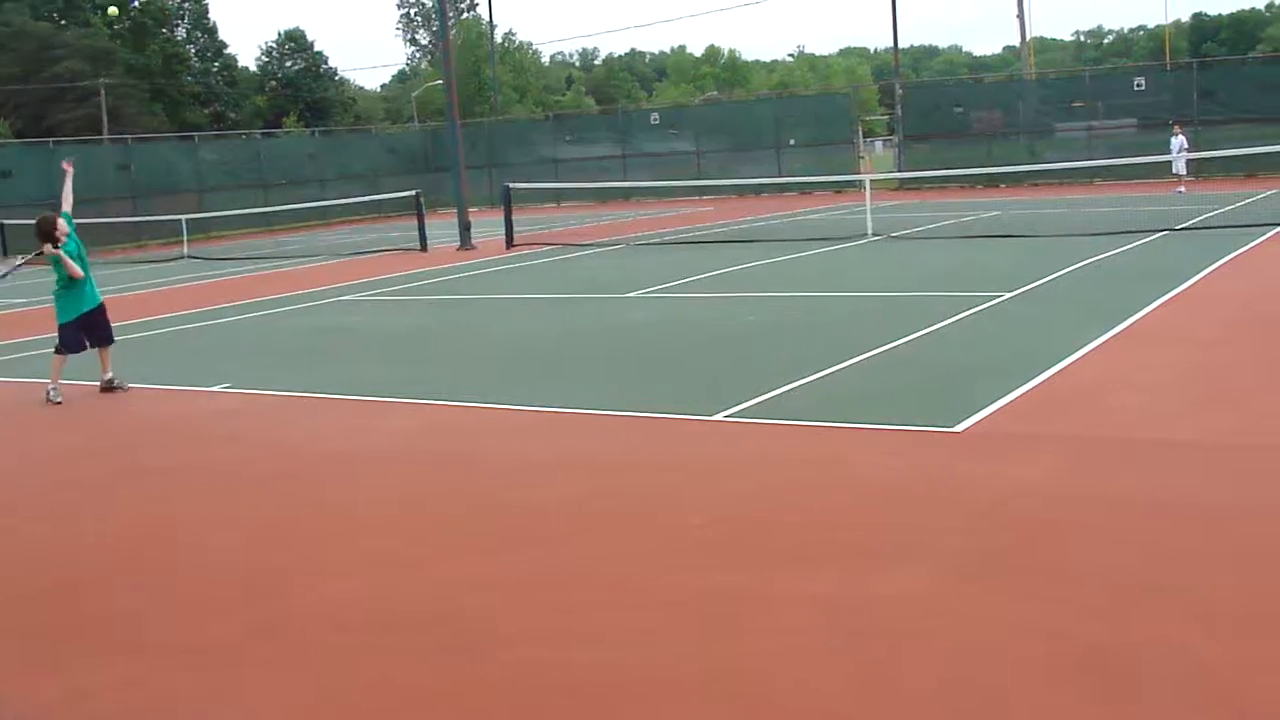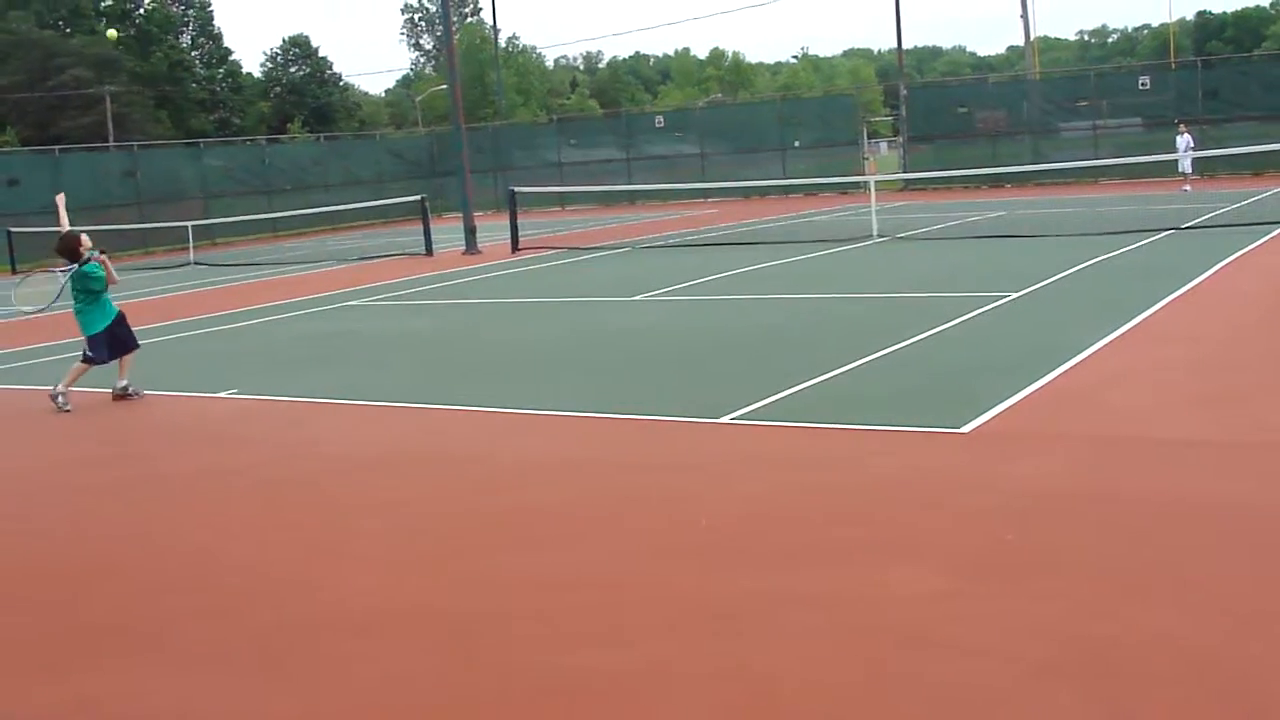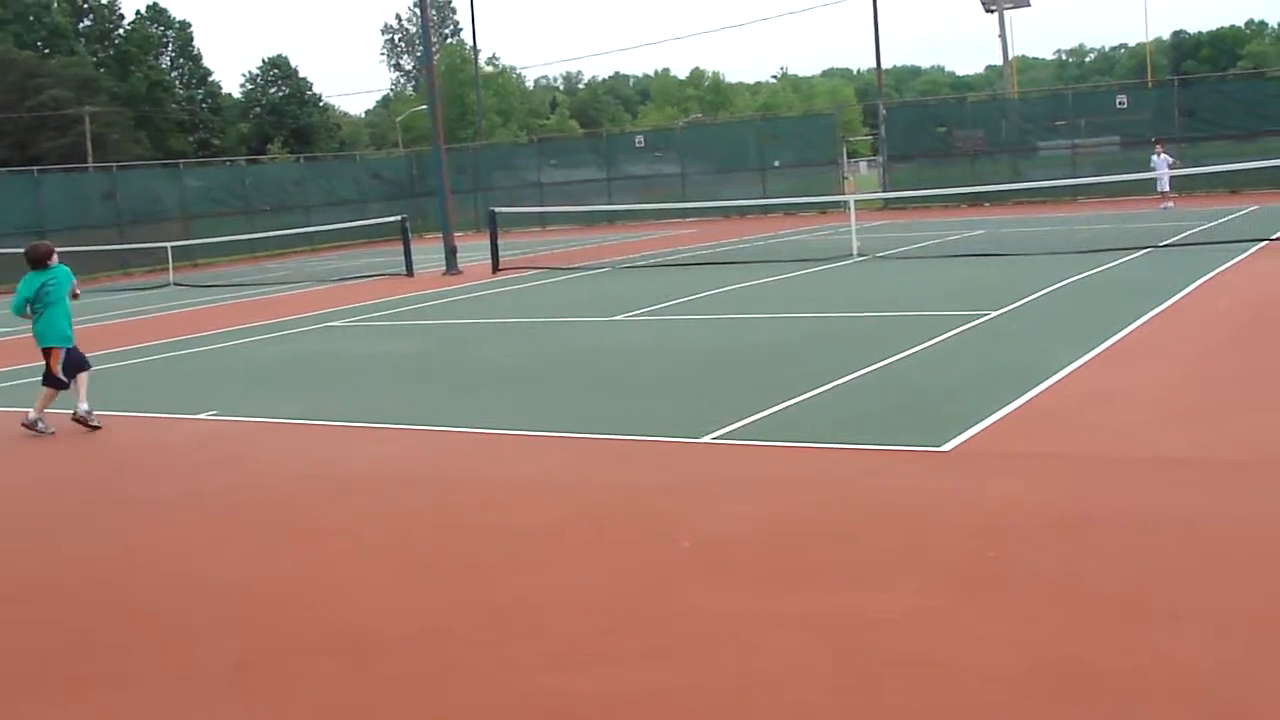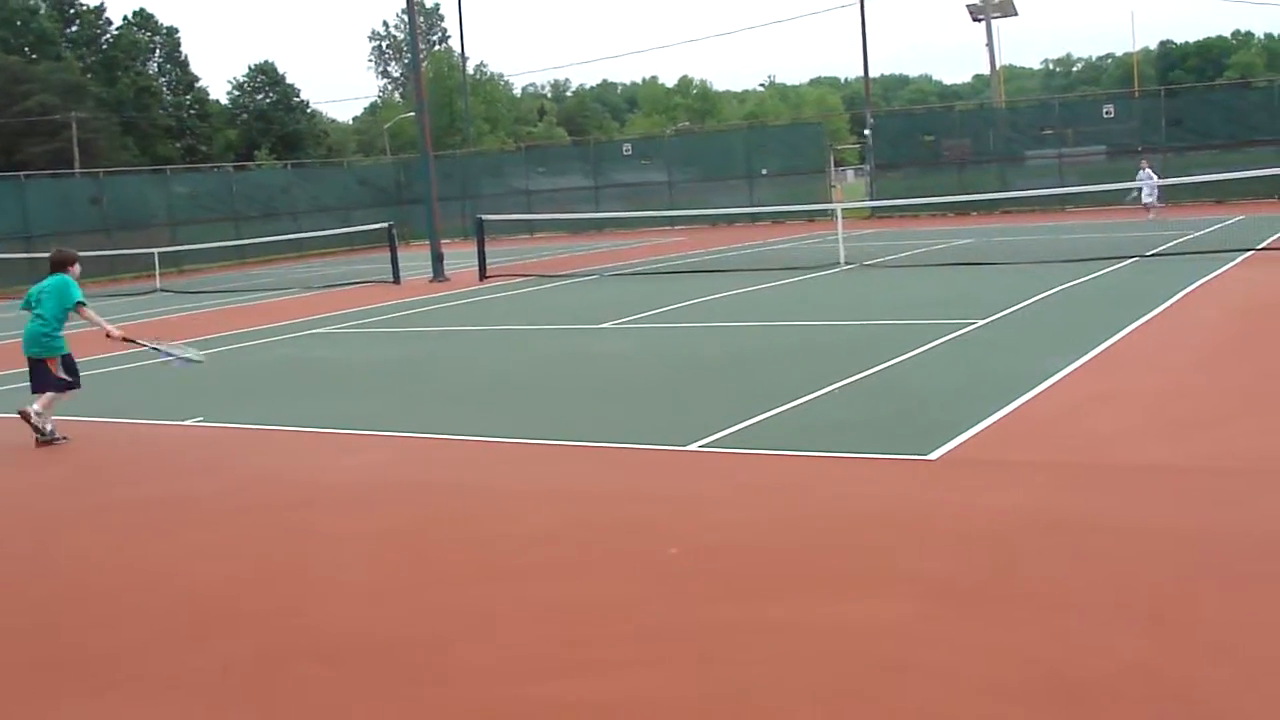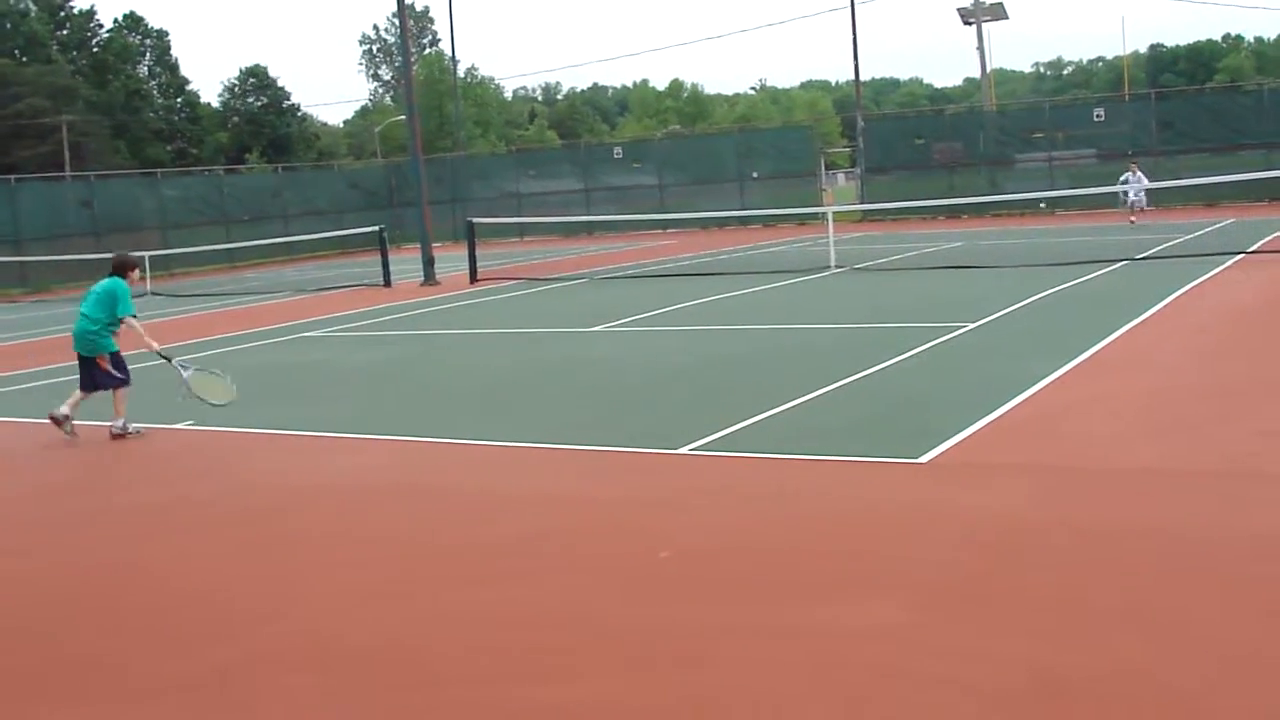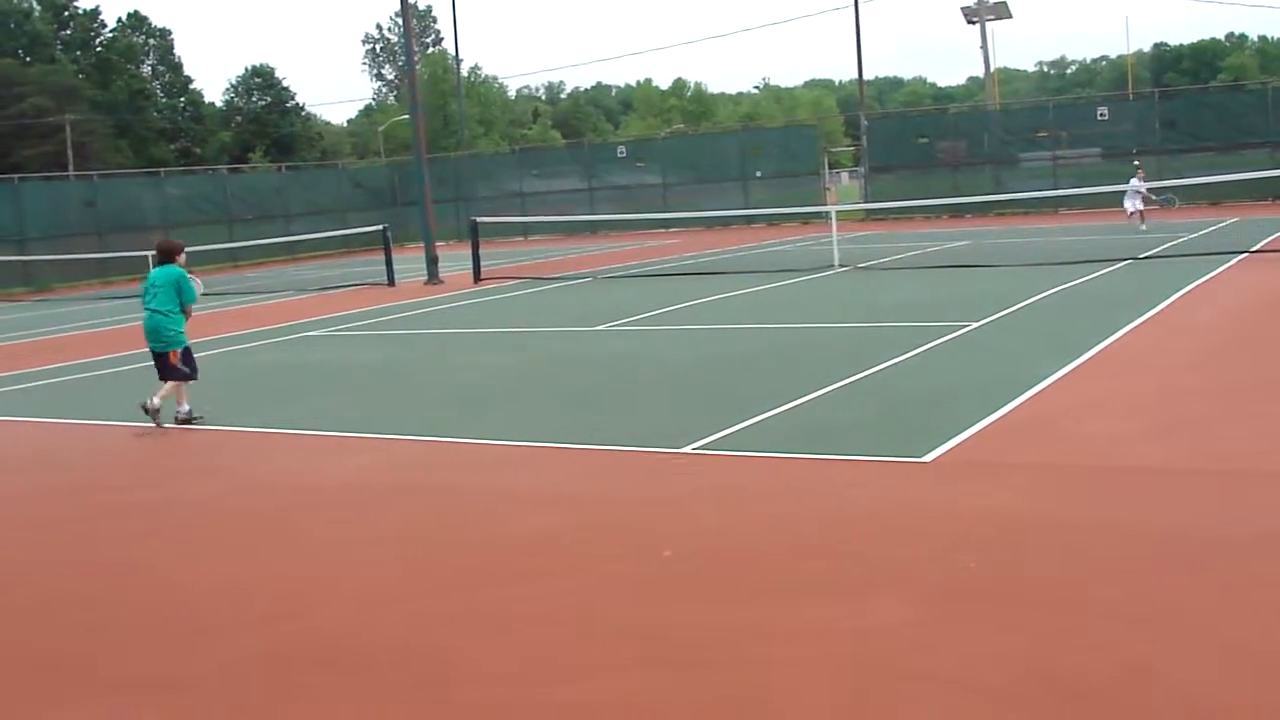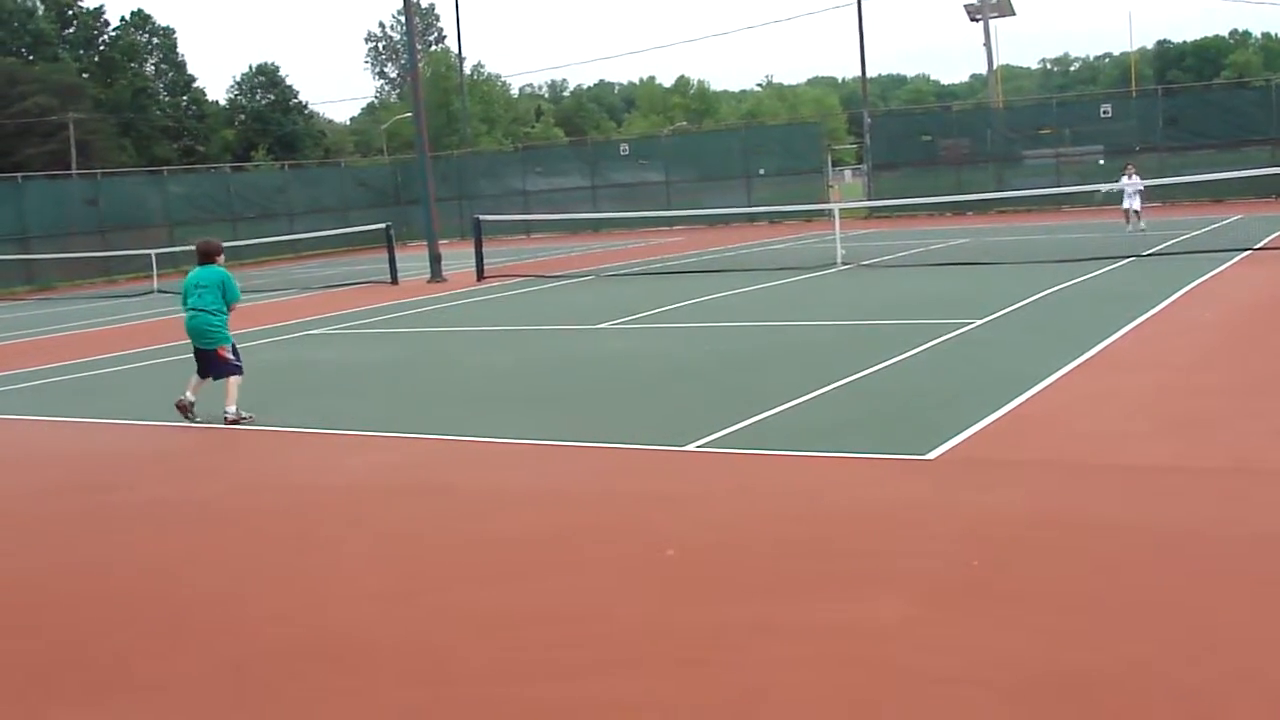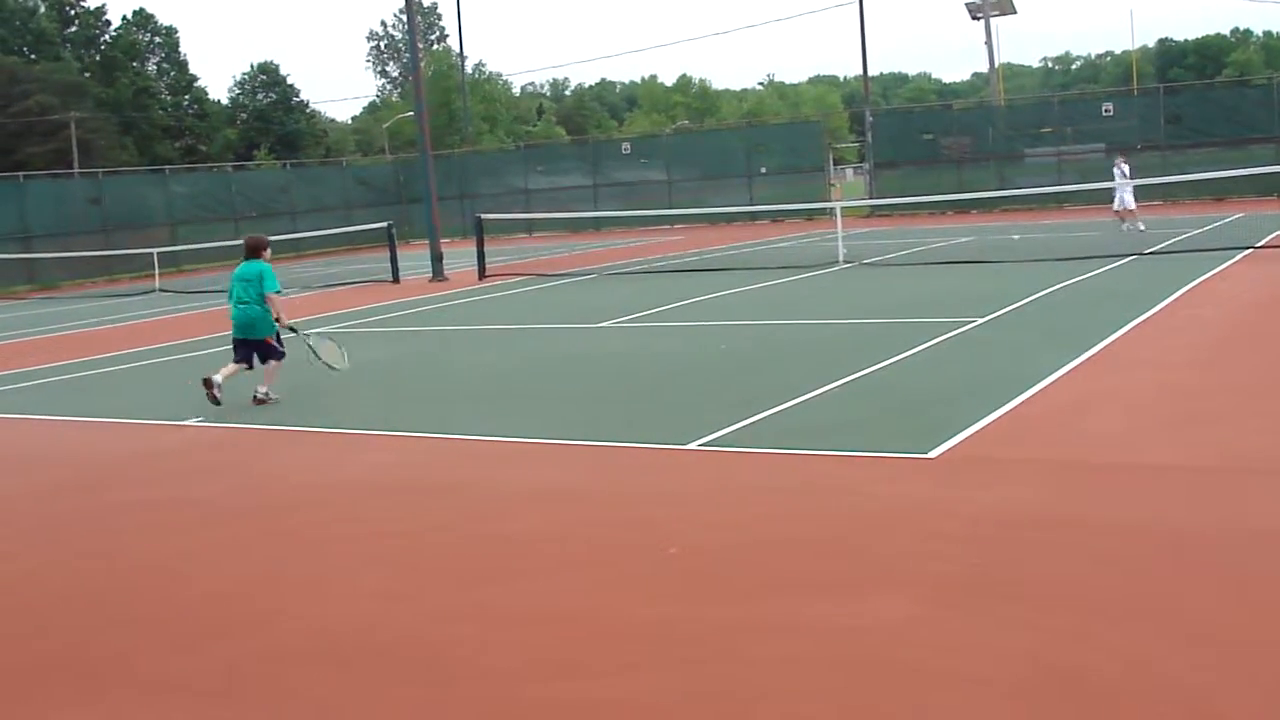
dt=0.5s
person 1, frame 1
left shoulder: (69, 231)
right shoulder: (61, 253)
left elbow: (67, 202)
right elbow: (78, 275)
left wrist: (69, 176)
right wrist: (60, 254)
left hip: (91, 299)
right hip: (71, 305)
left knee: (105, 339)
right knee: (65, 346)
left ankle: (107, 379)
right ankle: (53, 387)
person 1, frame 2
left shoulder: (76, 253)
right shoulder: (84, 271)
left elbow: (65, 228)
right elbow: (113, 281)
left wrist: (60, 205)
right wrist: (105, 262)
left hip: (107, 310)
right hip: (92, 317)
left knee: (128, 345)
right knee: (92, 358)
left ankle: (121, 386)
right ankle: (60, 391)
person 1, frame 3
left shoulder: (28, 280)
right shoulder: (62, 272)
left elbow: (18, 310)
right elbow: (73, 285)
left wrist: (37, 316)
right wrist: (74, 291)
left hip: (48, 333)
right hip: (57, 335)
left knee: (81, 367)
right knee: (57, 379)
left ankle: (82, 409)
right ankle: (33, 418)
person 1, frame 4
left shoulder: (42, 285)
right shoulder: (66, 282)
left elbow: (27, 305)
right elbow: (81, 309)
right wrist: (106, 327)
left hip: (32, 339)
right hip: (48, 338)
left knee: (46, 385)
right knee: (68, 381)
left ankle: (45, 430)
right ankle: (34, 410)
person 1, frame 5
left shoulder: (104, 284)
right shoulder: (121, 288)
left elbow: (93, 311)
right elbow: (127, 318)
right wrist: (147, 339)
left hip: (82, 334)
right hip: (97, 337)
left knee: (91, 383)
right knee: (121, 379)
left ankle: (63, 412)
right ankle: (119, 426)
person 1, frame 6
left shoulder: (153, 274)
right shoulder: (179, 274)
left elbow: (148, 302)
right elbow: (188, 307)
right wrist: (185, 316)
left hip: (152, 327)
right hip: (169, 329)
left knee: (177, 371)
right knee: (184, 374)
left ankle: (184, 411)
right ankle: (154, 403)
person 1, frame 7
left shoulder: (192, 276)
right shoulder: (222, 274)
left elbow: (186, 305)
right elbow: (233, 305)
left hip: (193, 325)
right hip: (213, 327)
left knee: (205, 368)
right knee: (234, 369)
left ankle: (187, 399)
right ankle: (231, 411)
person 1, frame 8
left shoulder: (238, 270)
right shoulder: (264, 268)
right elbow: (270, 295)
right wrist: (281, 316)
left hip: (238, 319)
right hip: (259, 319)
left knee: (241, 361)
right knee: (276, 354)
left ankle: (216, 380)
right ankle: (262, 392)
